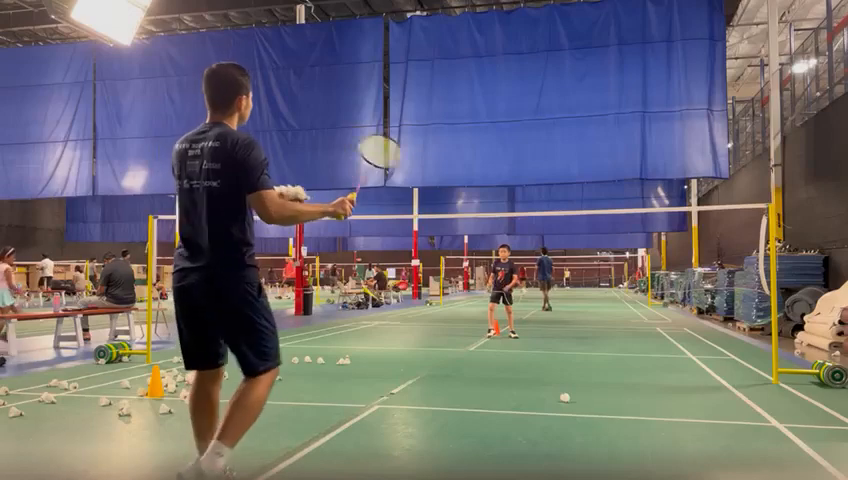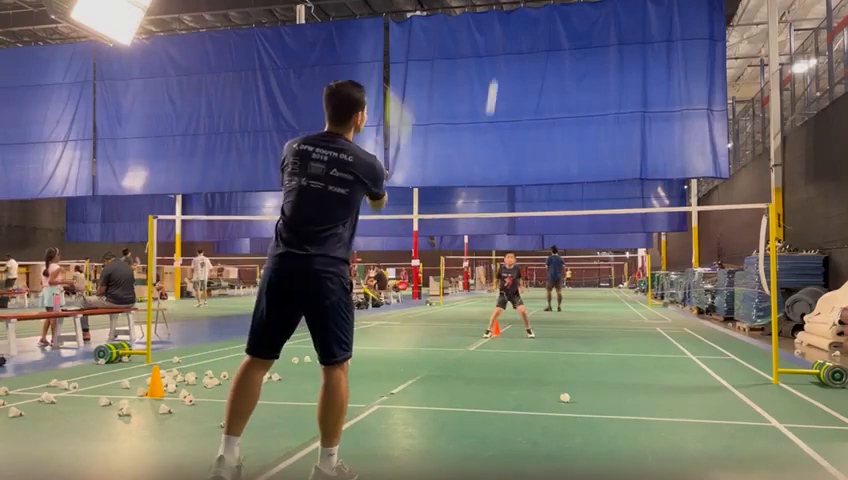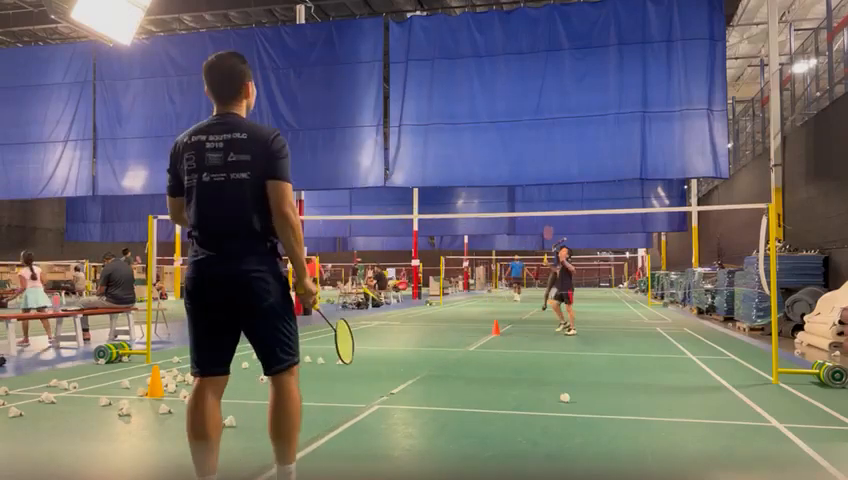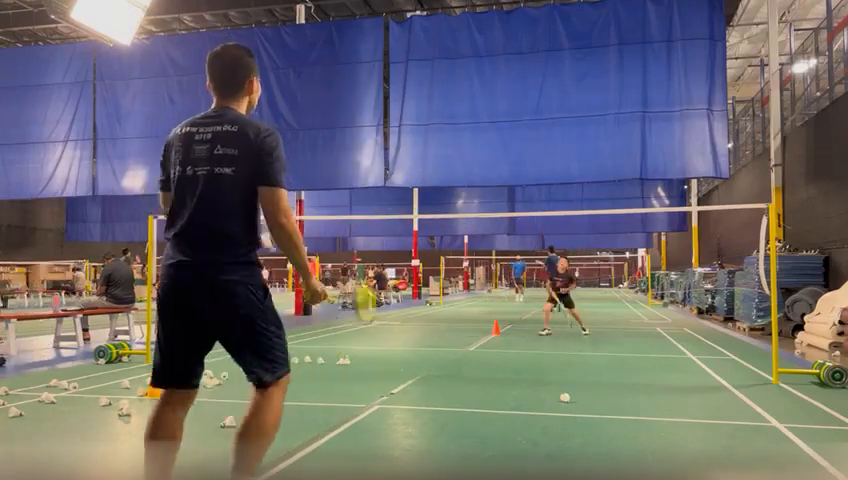
dt=1s
person 1, frame 1
left shoulder: (182, 148)
right shoulder: (242, 147)
right elbow: (271, 213)
left wrist: (264, 194)
right wrist: (329, 209)
left hip: (187, 276)
right hip: (231, 277)
left knee: (207, 373)
right knee: (262, 372)
person 1, frame 2
left shoulder: (294, 149)
right shoulder: (368, 164)
right elbow: (379, 203)
right wrist: (374, 186)
left hip: (281, 266)
right hip: (326, 274)
left knee: (256, 360)
right knee: (335, 367)
person 1, frame 3
left shoulder: (183, 144)
right shoulder: (267, 140)
left elbow: (177, 213)
right elbow: (285, 212)
right wrist: (302, 275)
left hip: (203, 273)
right hip: (256, 272)
left knee: (209, 381)
right knee: (283, 374)
person 1, frame 4
left shoulder: (177, 136)
right shoulder: (260, 137)
right elbow: (279, 218)
right wrist: (308, 277)
left hip: (176, 276)
right hip: (233, 278)
left knee: (175, 394)
right knee: (273, 383)
